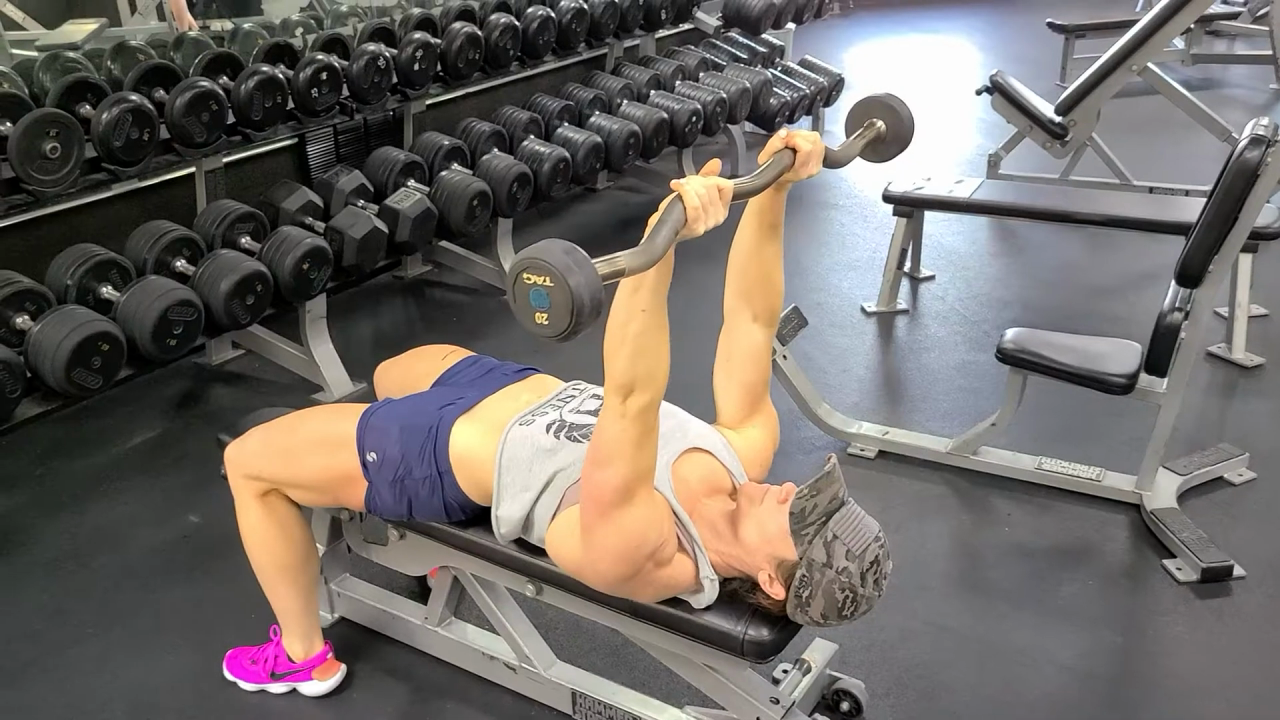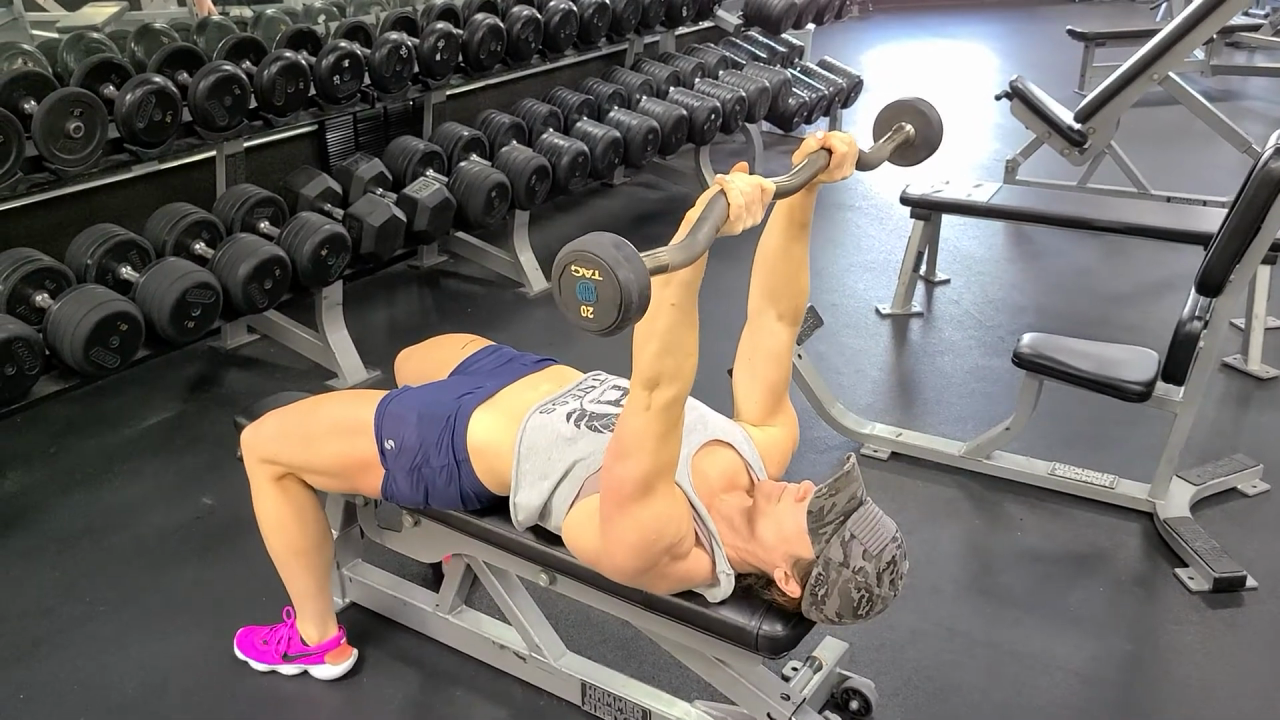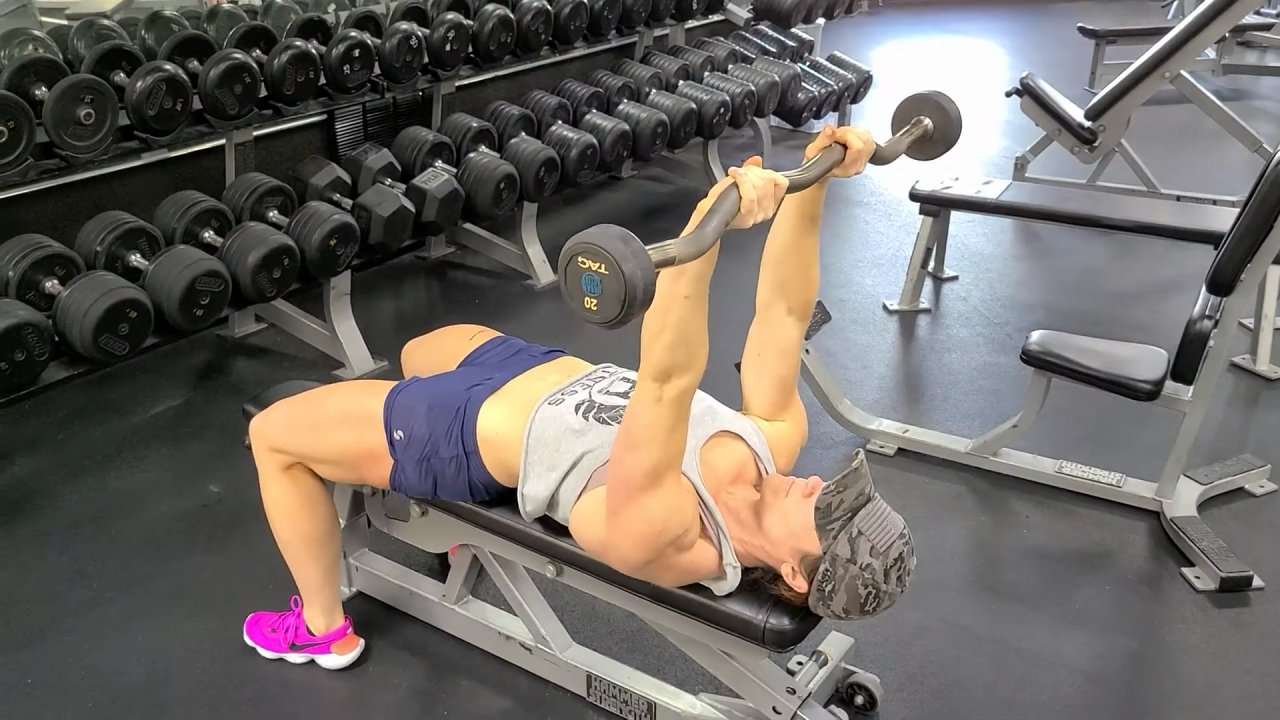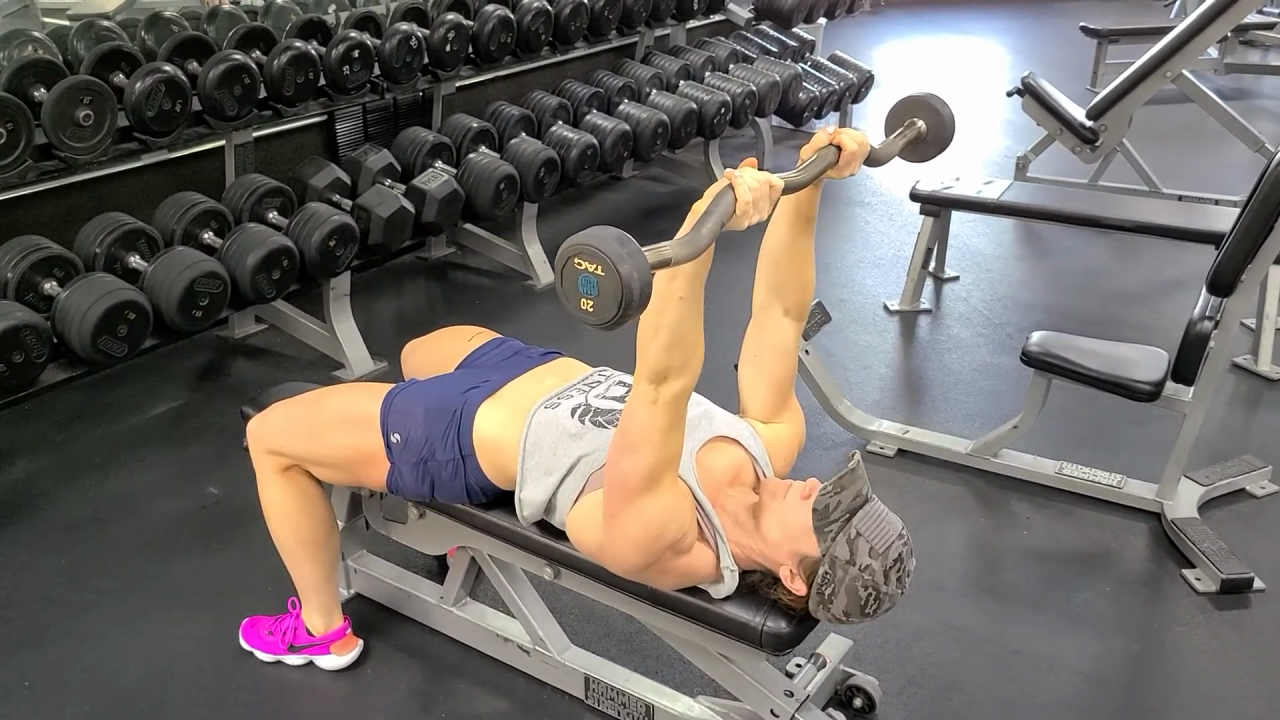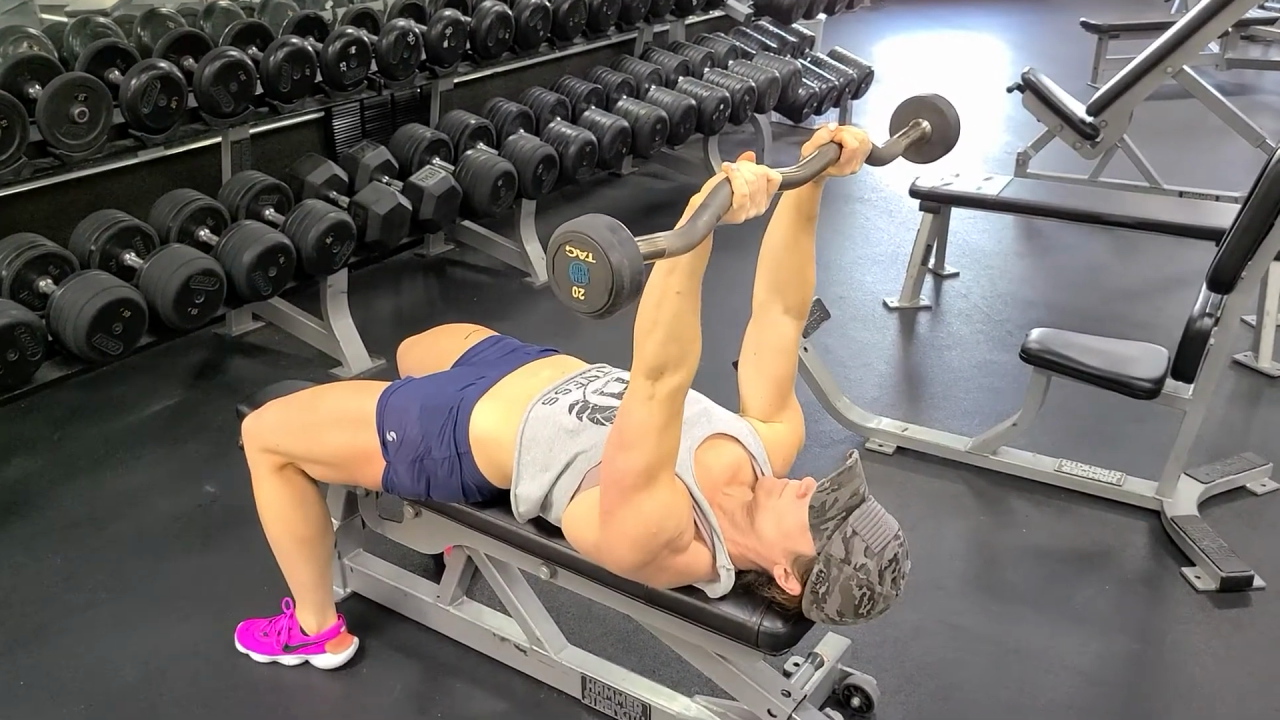
dt=1s
person 1, frame 1
left shoulder: (643, 553)
right shoulder: (746, 456)
left elbow: (630, 401)
right elbow: (749, 322)
right wrist: (775, 186)
left hip: (444, 456)
left knee: (246, 460)
right knee: (389, 376)
left ankle: (302, 656)
person 1, frame 2
left shoulder: (660, 544)
right shoulder: (766, 449)
left elbow: (657, 391)
right elbow: (774, 319)
left wrist: (698, 233)
right wrist: (801, 187)
left hip: (462, 442)
left knee: (264, 442)
right knee: (410, 362)
left ankle: (316, 639)
person 1, frame 3
left shoulder: (667, 534)
right shoulder: (773, 444)
left elbow: (667, 381)
right elbow: (783, 313)
left wrist: (711, 223)
right wrist: (812, 180)
left knee: (271, 433)
right knee: (417, 353)
left ankle: (323, 629)
person 1, frame 4
left shoulder: (662, 537)
right shoulder: (772, 447)
left elbow: (661, 383)
right elbow: (778, 315)
left wrist: (704, 225)
right wrist: (807, 180)
left hip: (469, 438)
left knee: (268, 434)
right knee: (416, 354)
left ankle: (321, 630)
person 1, frame 5
left shoulder: (660, 536)
right shoulder: (771, 446)
left elbow: (660, 378)
right elbow: (779, 314)
right wrist: (809, 179)
left knee: (264, 431)
right knee: (413, 352)
left ankle: (316, 629)
